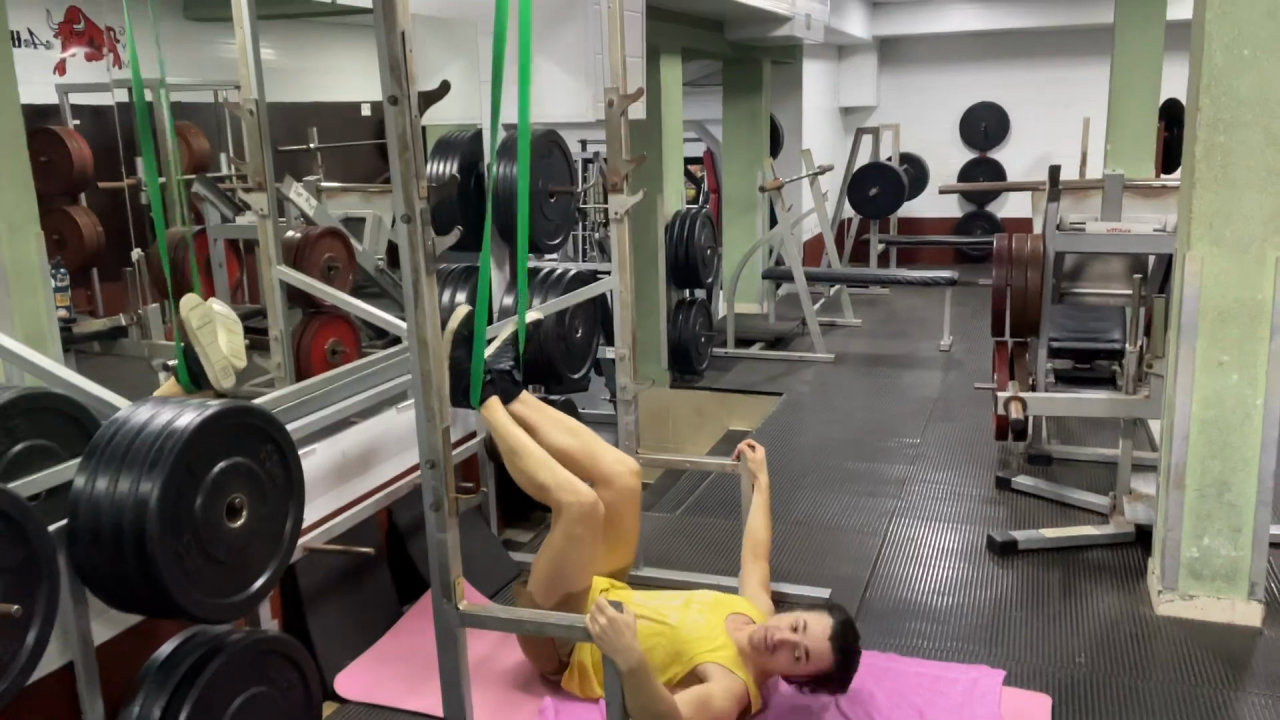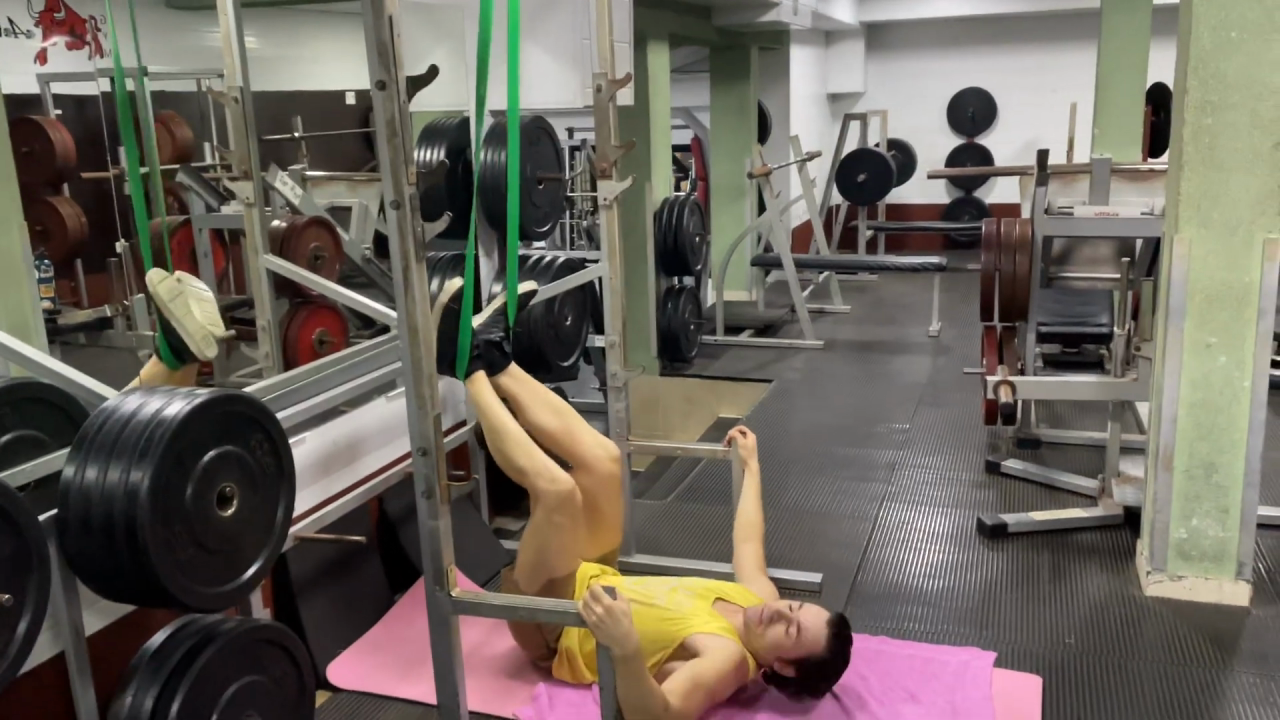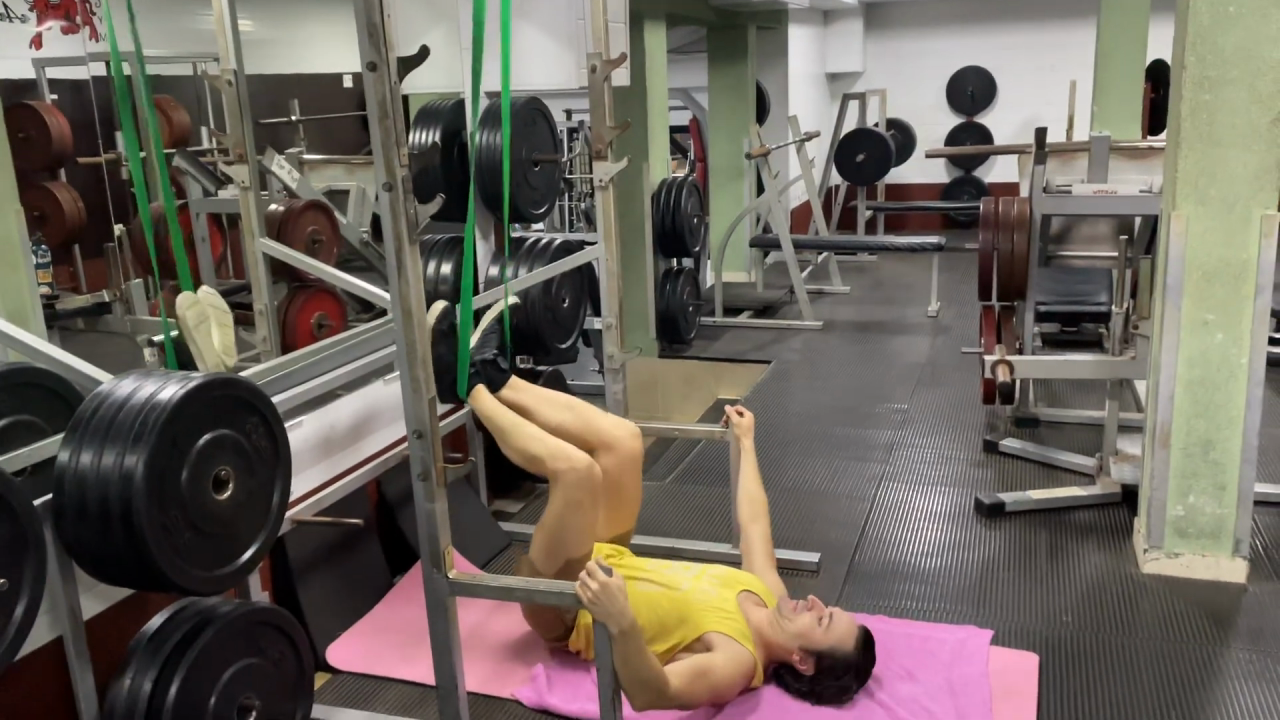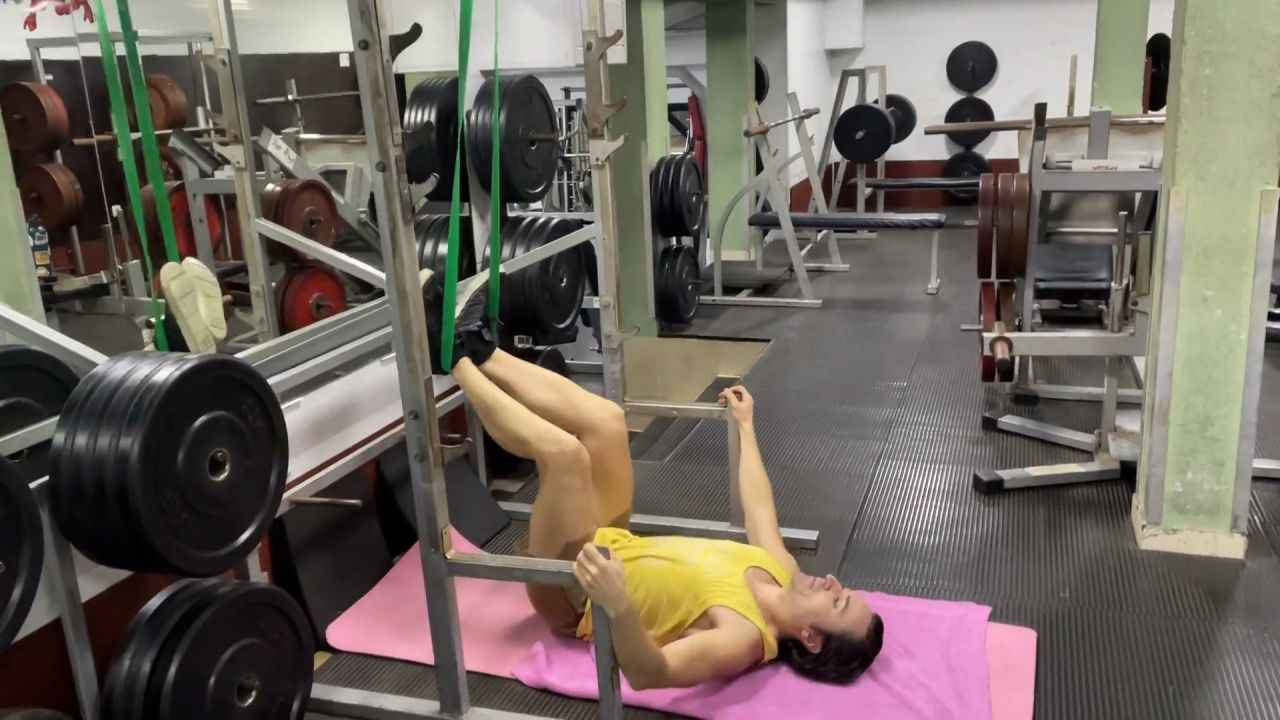
dt=0.4s
person 1, frame 1
right shoulder: (759, 617)
right elbow: (755, 561)
left wrist: (629, 660)
right wrist: (761, 482)
left hip: (561, 646)
right hip: (601, 596)
left knee: (579, 502)
right knee: (622, 476)
left ankle: (484, 394)
right ankle: (505, 387)
person 1, frame 2
left shoulder: (727, 659)
right shoulder: (759, 598)
right elbow: (748, 543)
left wrist: (625, 646)
right wrist: (752, 467)
left hip: (555, 633)
right hip: (588, 582)
left knee: (556, 488)
right knee: (602, 460)
left ankle: (472, 369)
right ankle: (492, 360)
person 1, frame 3
left shoulder: (739, 660)
right shoulder: (771, 599)
left elbow: (649, 695)
right elbow: (755, 527)
left wrist: (621, 623)
right wrist: (746, 444)
left hip: (565, 610)
right hip: (603, 564)
left knee: (576, 469)
right knee: (622, 439)
left ankle: (469, 384)
right ankle: (492, 377)
person 1, frame 4
left shoulder: (746, 635)
right shoulder: (780, 570)
left elbow: (648, 674)
right elbow: (760, 507)
left wrist: (619, 607)
right wrist: (746, 427)
left hip: (572, 596)
right hip: (605, 545)
left knee: (562, 451)
right knee: (605, 420)
left ankle: (458, 357)
right ankle: (478, 350)
